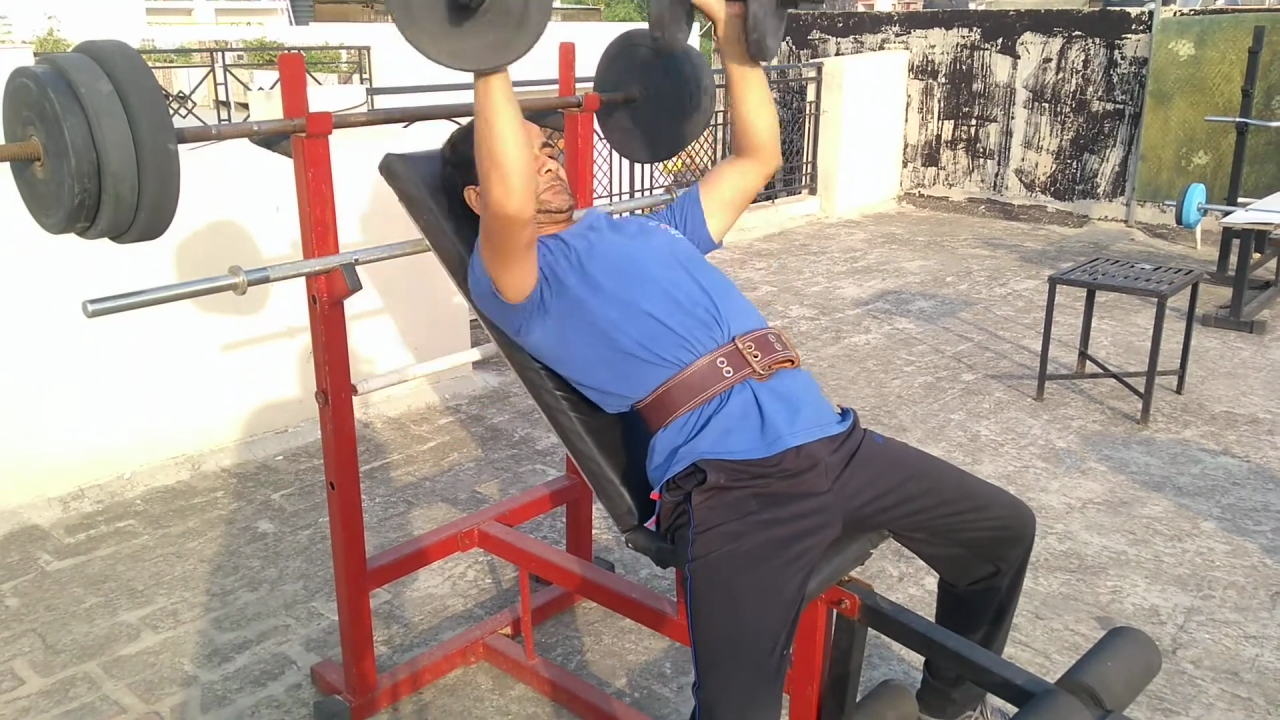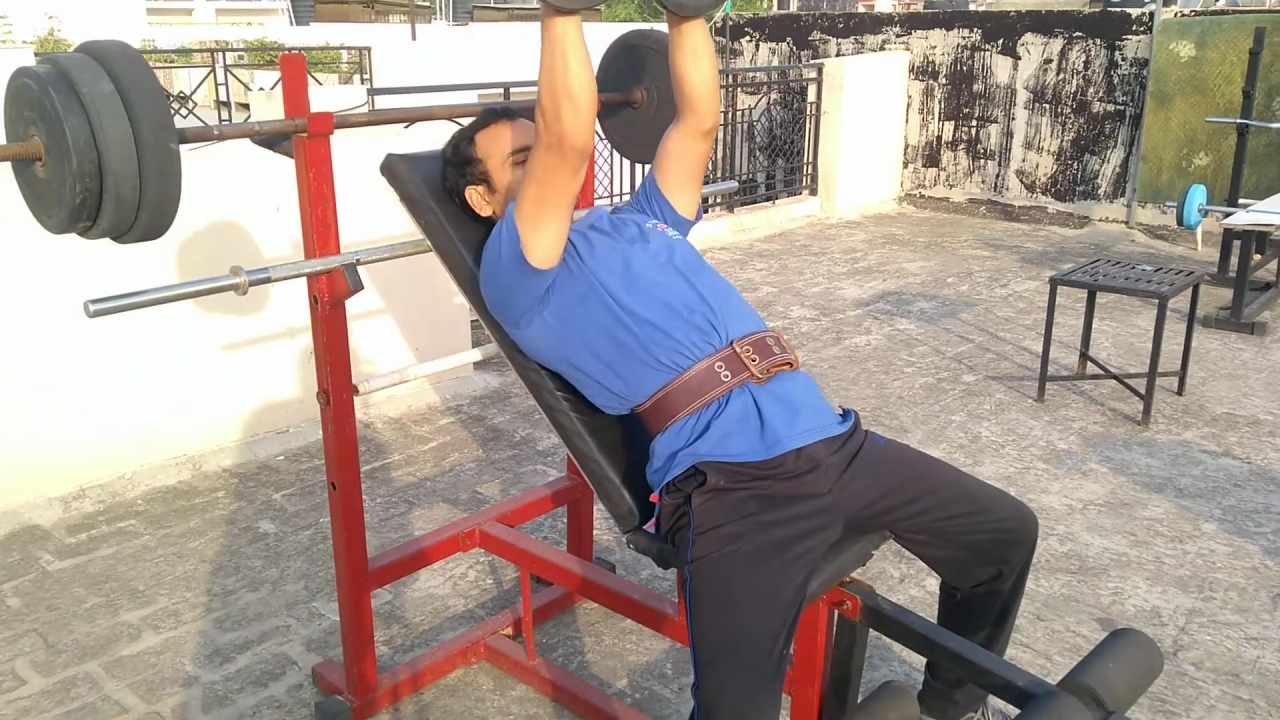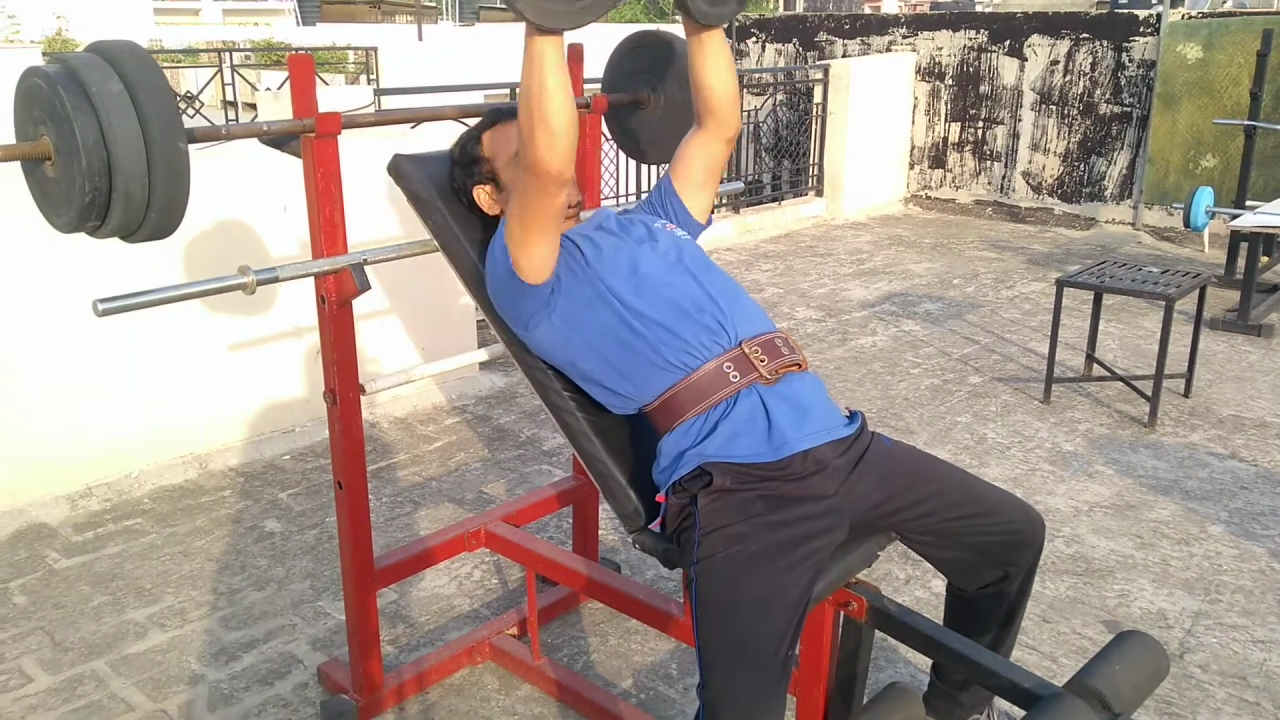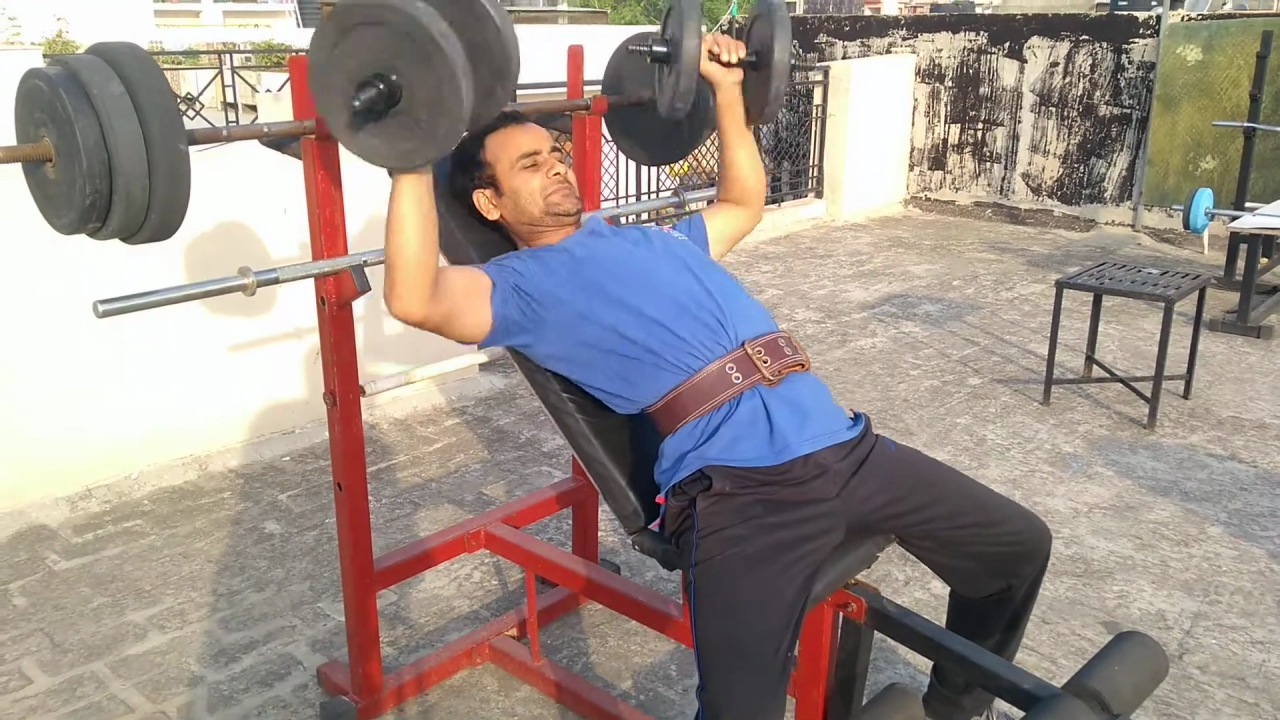
dt=0.3s
person 1, frame 1
left shoulder: (648, 227)
right shoulder: (516, 274)
left elbow: (758, 159)
right elbow: (508, 206)
right wrist: (492, 71)
left hip: (828, 436)
right hip: (730, 479)
left knee: (1004, 530)
person 1, frame 2
left shoulder: (639, 224)
right shoulder: (518, 272)
left elbow: (698, 118)
right elbow: (570, 138)
left hip: (829, 439)
right hip: (730, 482)
left knee: (1006, 532)
person 1, frame 3
left shoulder: (645, 225)
right shoulder: (529, 268)
left elbow: (716, 126)
right elbow: (548, 160)
left wrist: (697, 16)
right wrist: (547, 26)
left hip: (835, 439)
right hip: (737, 483)
left knee: (1014, 534)
person 1, frame 4
left shoulder: (649, 236)
right shoulder: (523, 282)
left elbow: (743, 203)
right elbow: (416, 297)
left wrist: (726, 93)
left hip: (840, 441)
right hip: (737, 483)
left knee: (1019, 542)
